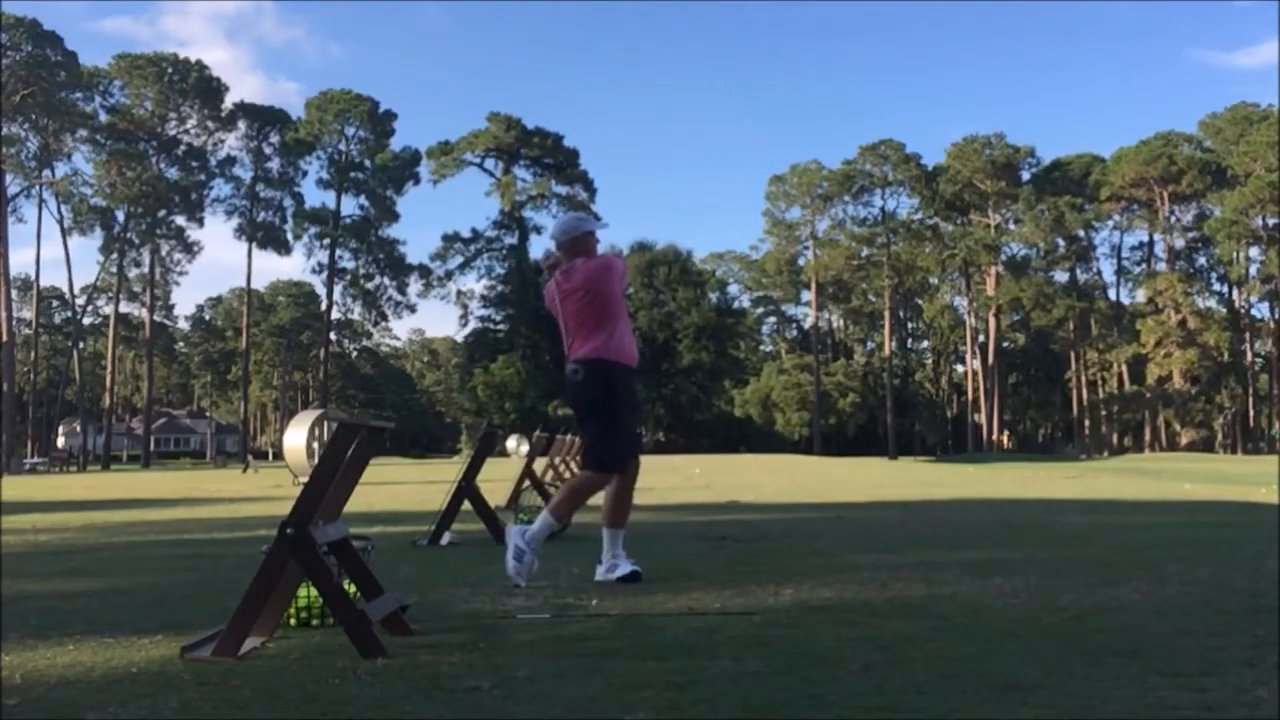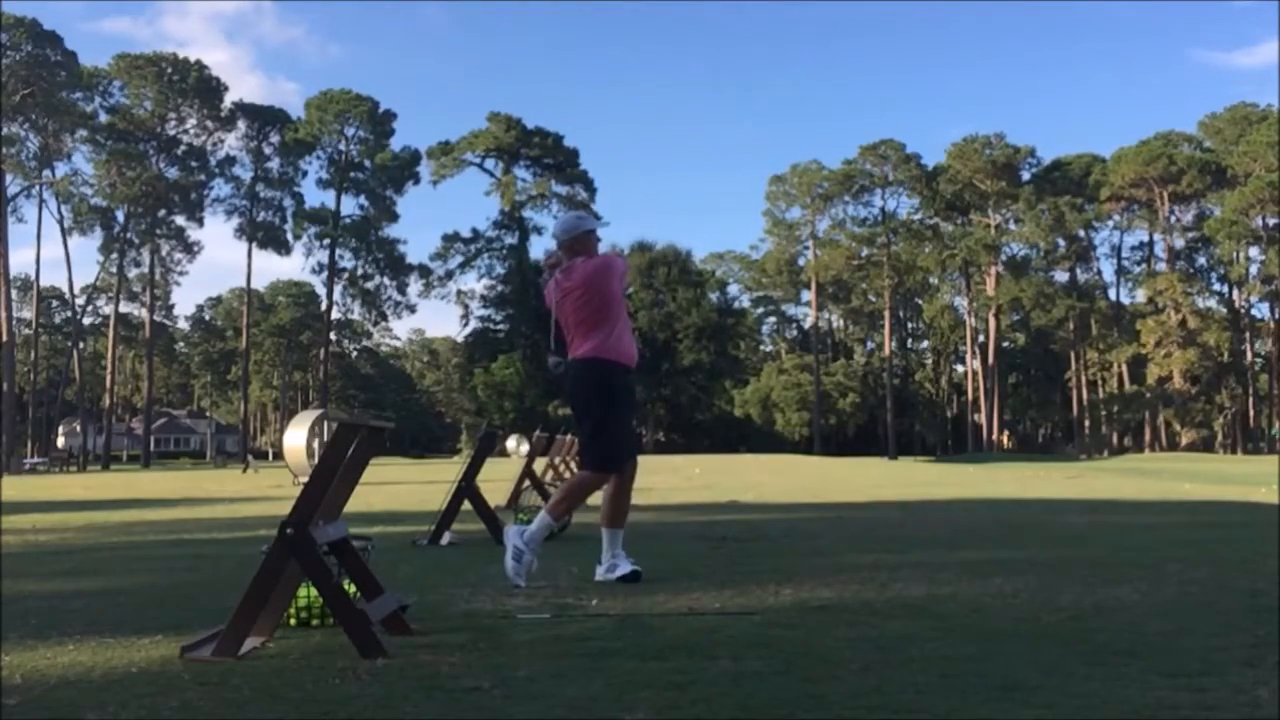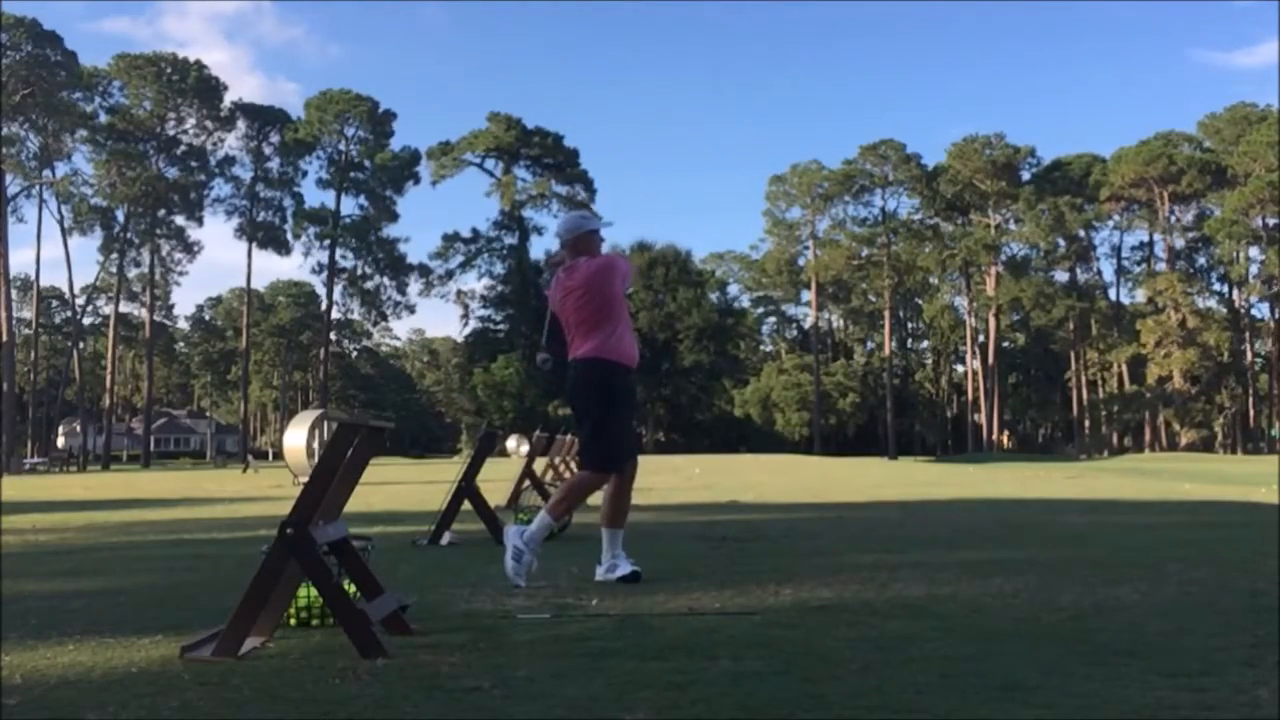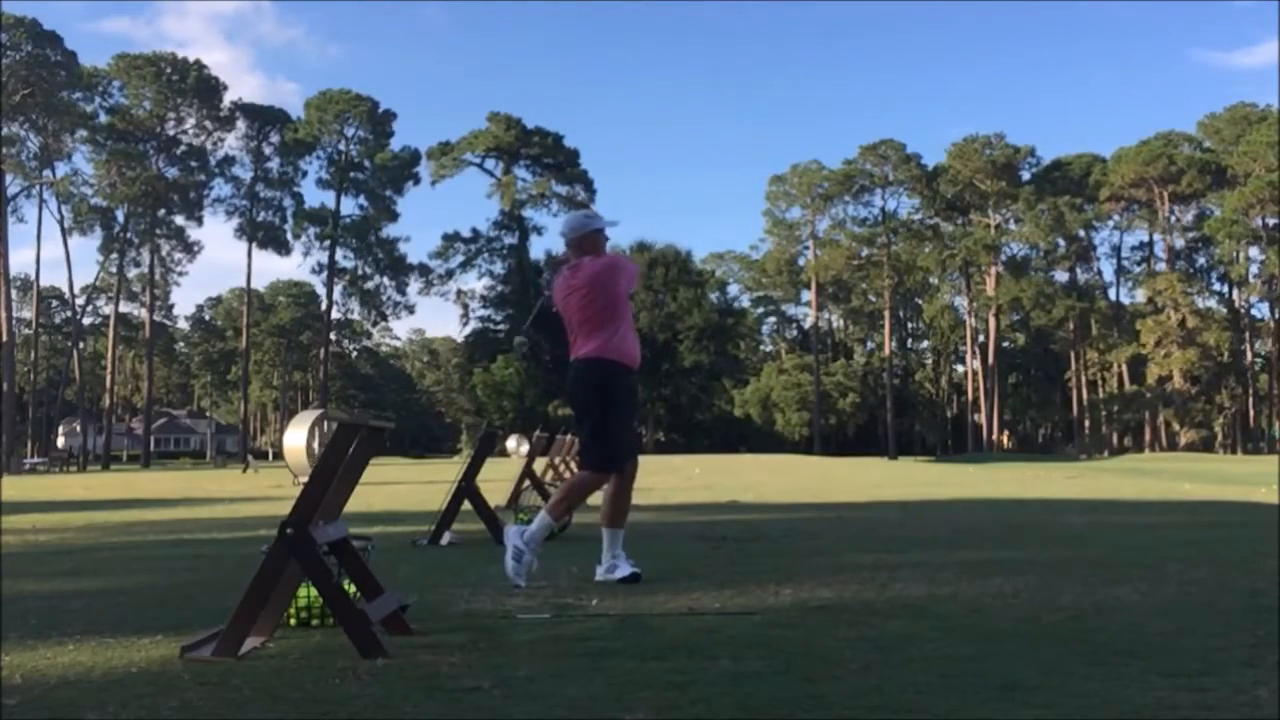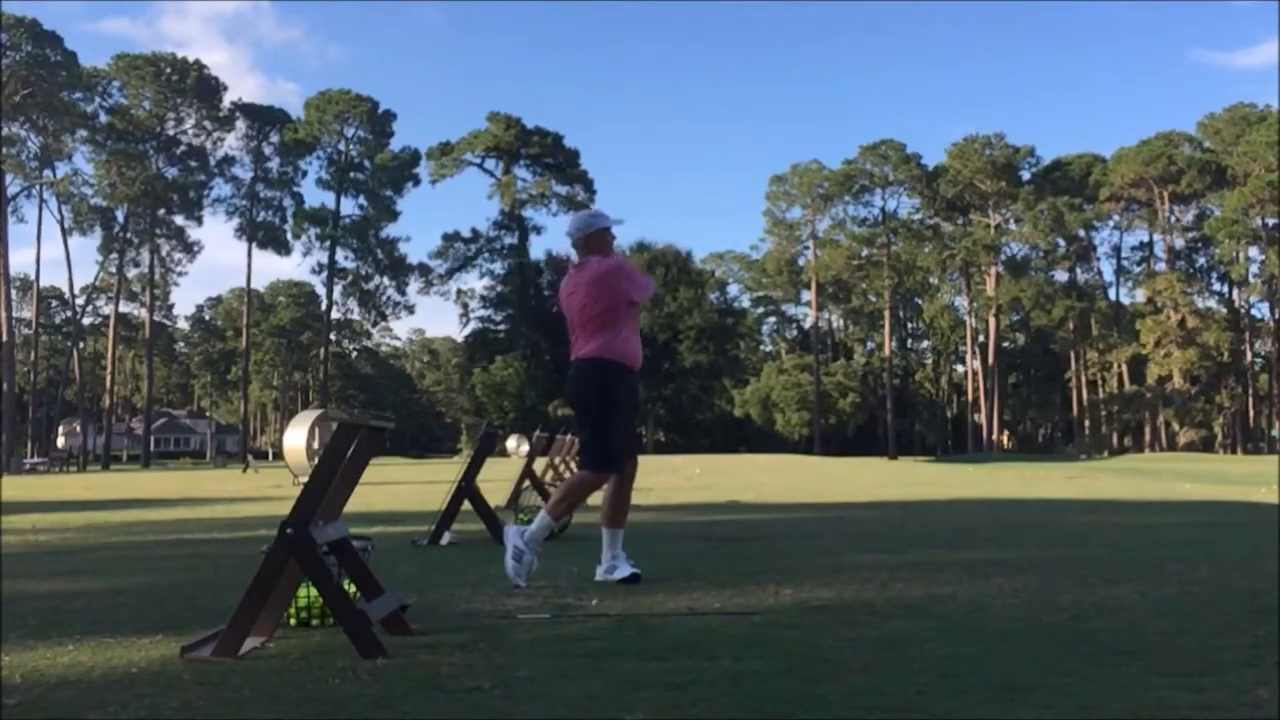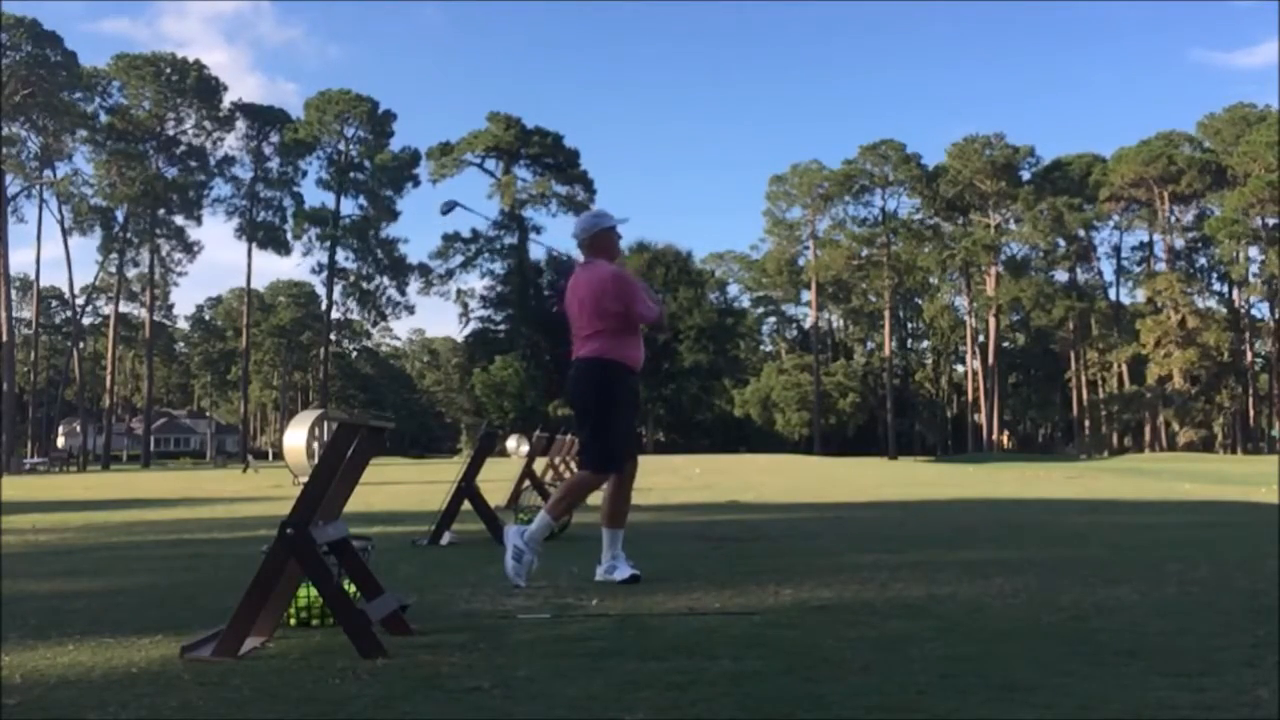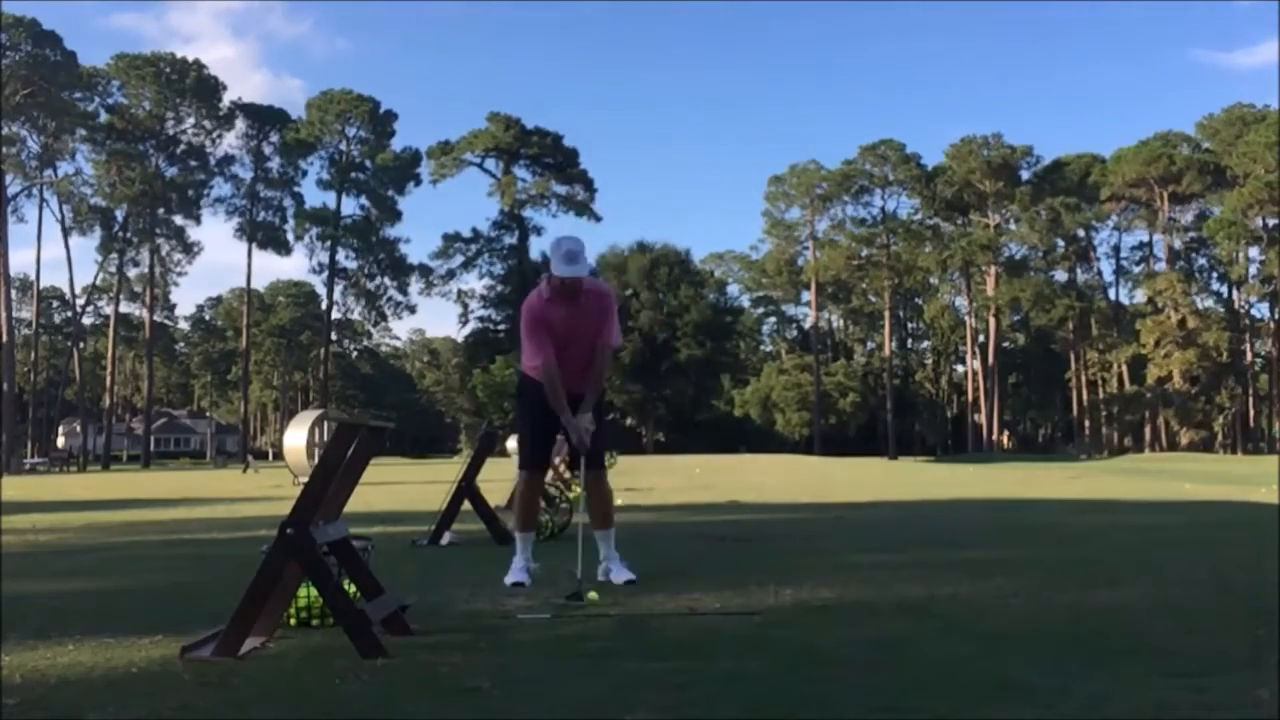
dt=0.2s
person 1, frame 1
left shoulder: (554, 287)
right shoulder: (605, 266)
left wrist: (555, 270)
right wrist: (562, 266)
left hip: (590, 375)
right hip: (604, 376)
left knee: (626, 467)
right knee: (600, 469)
left ankle: (612, 559)
right ankle: (530, 537)
person 1, frame 2
left shoulder: (555, 286)
right shoulder: (604, 266)
left wrist: (558, 268)
right wrist: (565, 264)
left hip: (592, 375)
right hip: (603, 376)
left knee: (624, 466)
right knee: (598, 469)
left ankle: (612, 559)
right ankle: (529, 537)
person 1, frame 3
left shoulder: (558, 285)
right shoulder: (606, 266)
right elbow: (624, 267)
left wrist: (565, 266)
right wrist: (572, 263)
left hip: (593, 375)
right hip: (603, 376)
left knee: (624, 466)
right knee: (598, 469)
left ankle: (611, 558)
right ankle: (528, 537)
person 1, frame 4
left shoulder: (563, 283)
right shoulder: (610, 267)
right elbow: (633, 271)
left wrist: (572, 263)
left hip: (594, 375)
right hip: (604, 377)
left knee: (624, 467)
right knee: (597, 469)
left ankle: (612, 559)
right ankle: (528, 537)
person 1, frame 5
left shoulder: (570, 281)
right shoulder: (613, 270)
right elbow: (650, 291)
left hip: (593, 375)
right hip: (604, 377)
left knee: (624, 467)
right knee: (597, 469)
left ankle: (612, 559)
right ankle: (528, 538)
person 1, frame 6
left shoulder: (577, 280)
right shoulder: (616, 278)
right elbow: (655, 318)
right wrist: (650, 297)
left hip: (607, 381)
right hip: (600, 378)
left knee: (623, 468)
right knee: (595, 471)
left ankle: (612, 561)
right ankle: (527, 538)
person 1, frame 7
left shoulder: (602, 297)
right shoulder: (534, 306)
left elbow: (602, 356)
right elbow: (546, 367)
left wrist: (586, 411)
right wrist: (567, 419)
left hip: (585, 392)
right hip: (538, 391)
left knee: (595, 474)
right knee: (531, 473)
left ankle: (609, 559)
right ankle: (522, 559)
